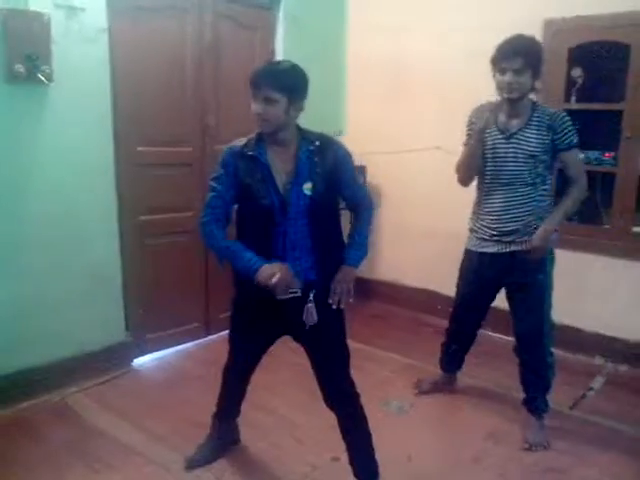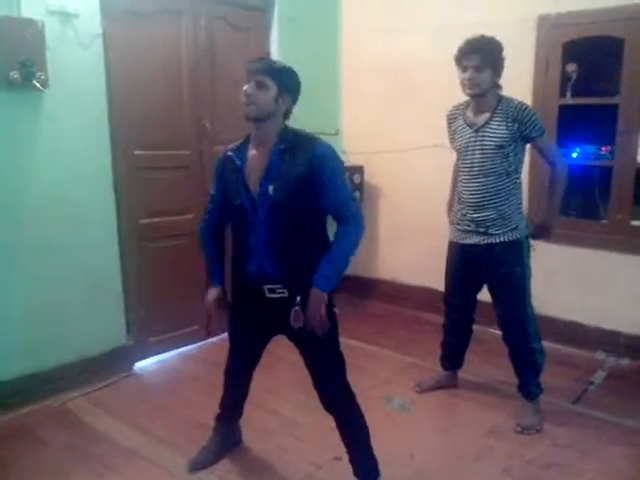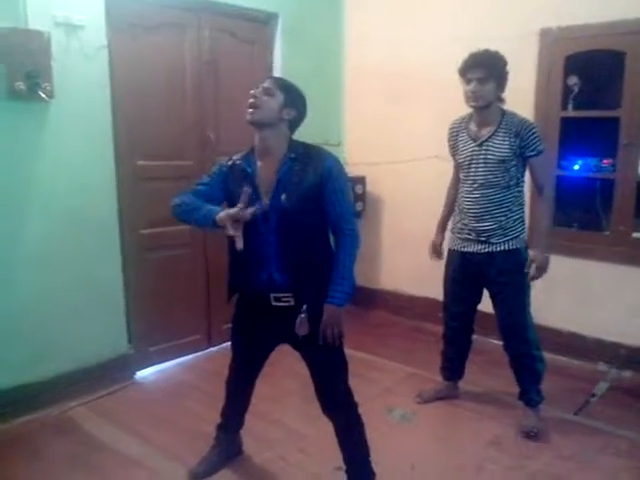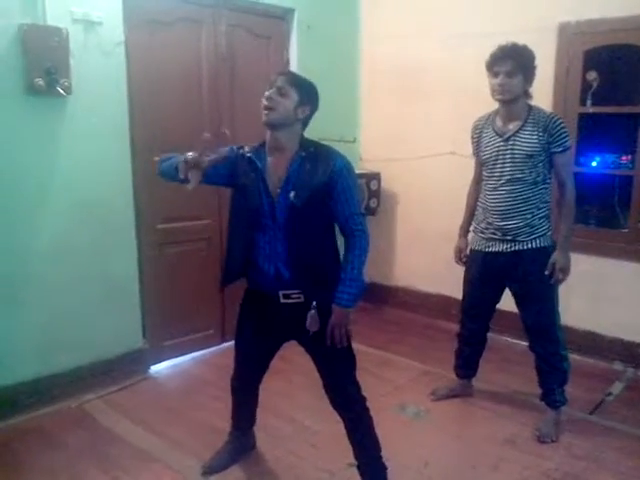
dt=0.7s
person 1, frame 1
left shoulder: (330, 154)
right shoulder: (236, 159)
left elbow: (362, 208)
right elbow: (211, 227)
left wrist: (351, 262)
right wrist: (256, 266)
left hip: (318, 294)
right hip: (258, 296)
left knee: (340, 389)
right knee: (237, 368)
right ankle: (223, 431)
person 1, frame 2
left shoulder: (315, 154)
right shoulder: (229, 161)
left elbow: (351, 222)
right elbow: (213, 225)
left wrist: (321, 286)
right wrist: (216, 281)
left hip: (303, 295)
right hip: (250, 295)
left knee: (334, 391)
right knee: (237, 369)
right ankle: (226, 431)
person 1, frame 3
left shoulder: (321, 166)
right shoulder: (234, 170)
left elbow: (347, 235)
right elbow: (181, 204)
left wrist: (335, 301)
right wrist: (219, 214)
left hip: (310, 304)
right hip: (254, 303)
left knee: (336, 399)
right knee: (238, 379)
right ankle: (227, 440)
person 1, frame 4
left shoulder: (331, 166)
right shoulder: (242, 161)
left elbow: (356, 235)
right elbow: (168, 167)
left wrist: (343, 301)
right wrist: (187, 164)
left hip: (316, 302)
right hip: (261, 301)
left knee: (346, 397)
right knee: (244, 379)
right ankle: (241, 437)
person 2, frame 1
left shoulder: (554, 123)
right shoulder: (479, 117)
left elbow: (578, 183)
right elbow: (464, 177)
left wrist: (550, 225)
right wrist: (478, 136)
left hip: (528, 248)
right hip: (482, 243)
left knee: (532, 333)
right knee: (463, 316)
left ankle: (536, 412)
right ankle: (447, 374)
person 2, frame 2
left shoulder: (518, 114)
right shoulder: (454, 117)
left elbow: (557, 164)
left wrist: (548, 217)
left hip: (506, 239)
right hip: (462, 237)
left knee: (516, 319)
right knee: (456, 310)
left ankle: (531, 396)
right ankle: (449, 372)
person 2, frame 3
left shoulder: (521, 130)
right shoulder: (456, 131)
left elbow: (544, 189)
left wrist: (541, 246)
right wrist: (440, 228)
left hip: (506, 250)
right hip: (462, 247)
left knee: (516, 329)
right knee: (455, 320)
left ankle: (532, 403)
right ankle: (450, 382)
person 2, frame 4
left shoulder: (549, 126)
right shoulder: (481, 127)
left elbow: (567, 189)
left wrist: (563, 247)
right wrist: (463, 232)
left hip: (533, 249)
right hip: (485, 247)
left knee: (543, 331)
right knee: (472, 320)
left ankle: (553, 406)
right ankle: (463, 380)
